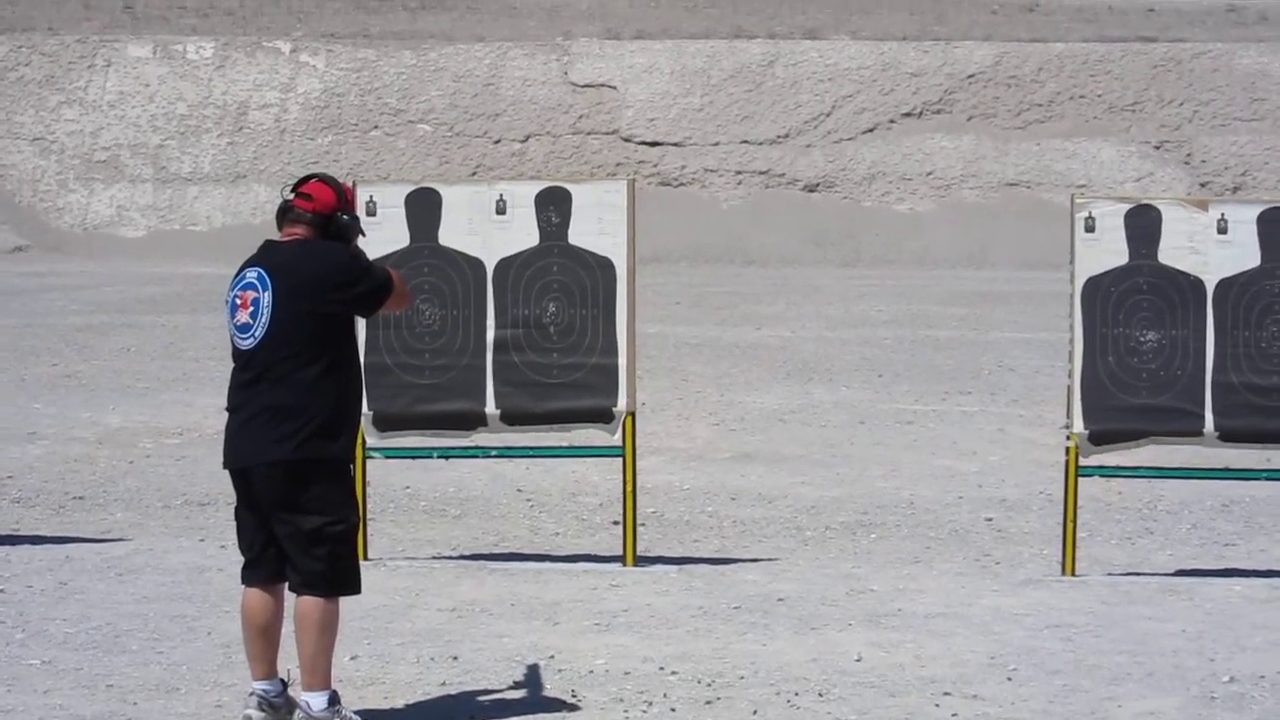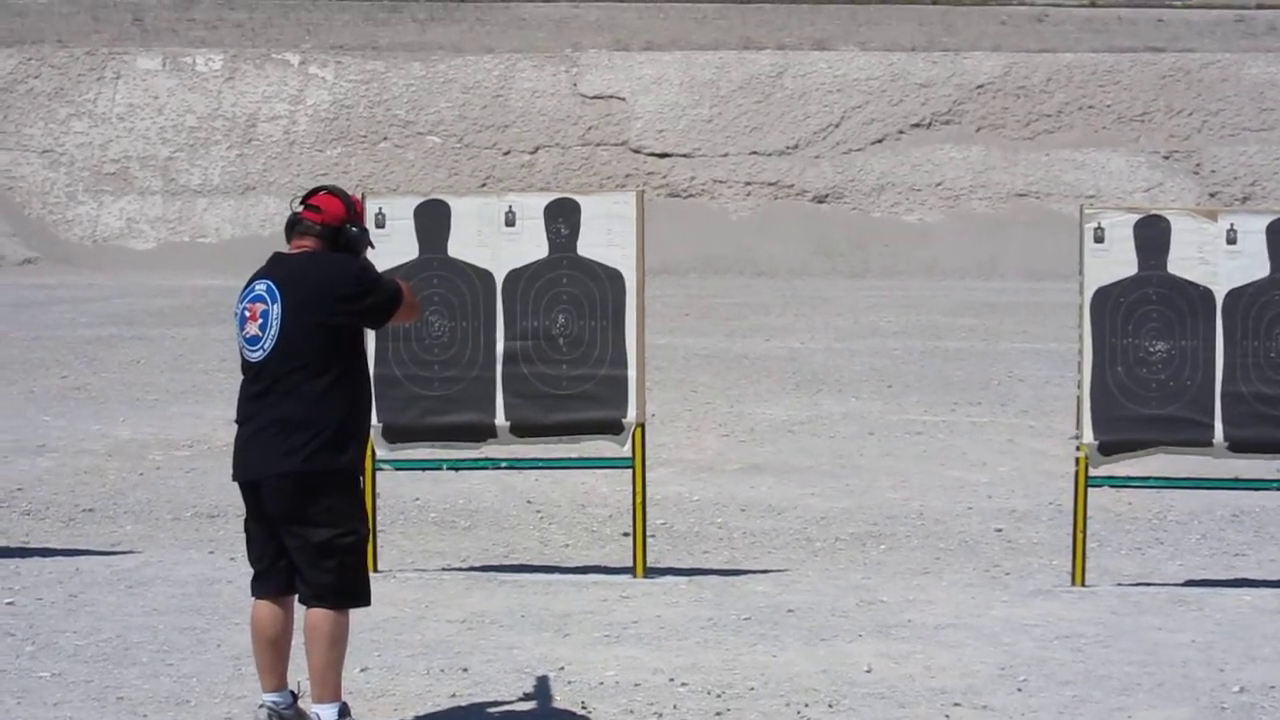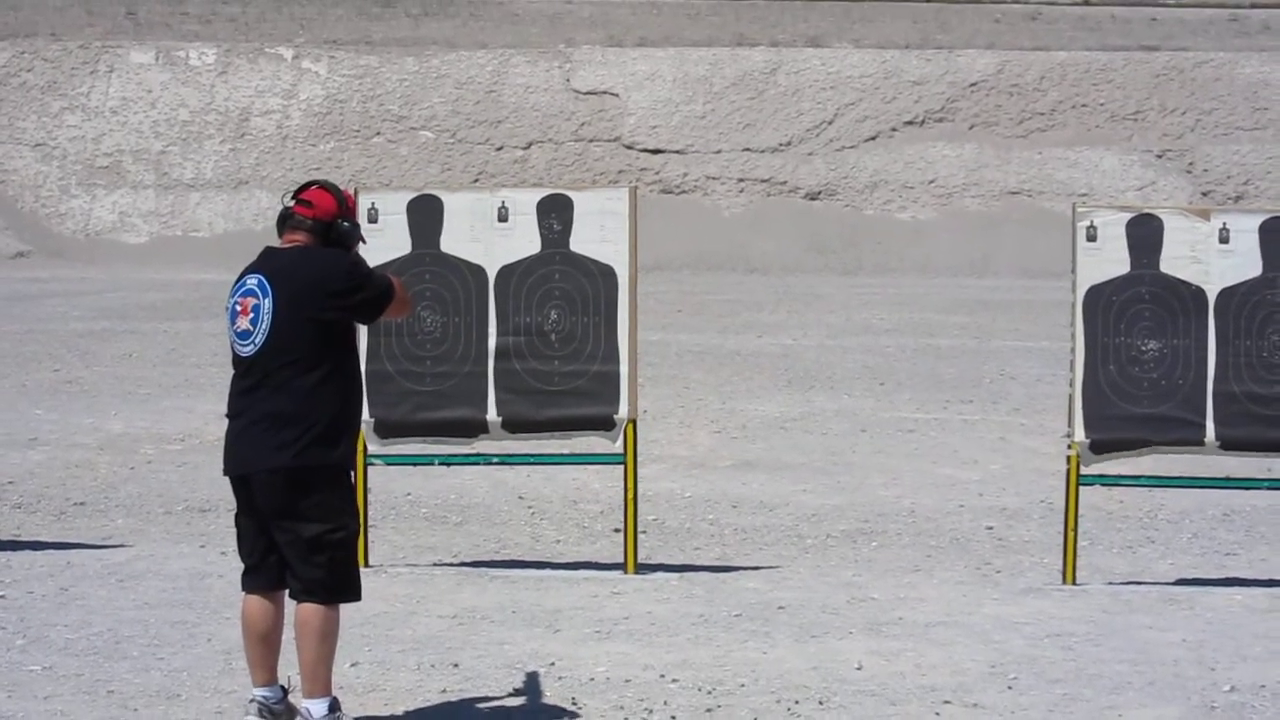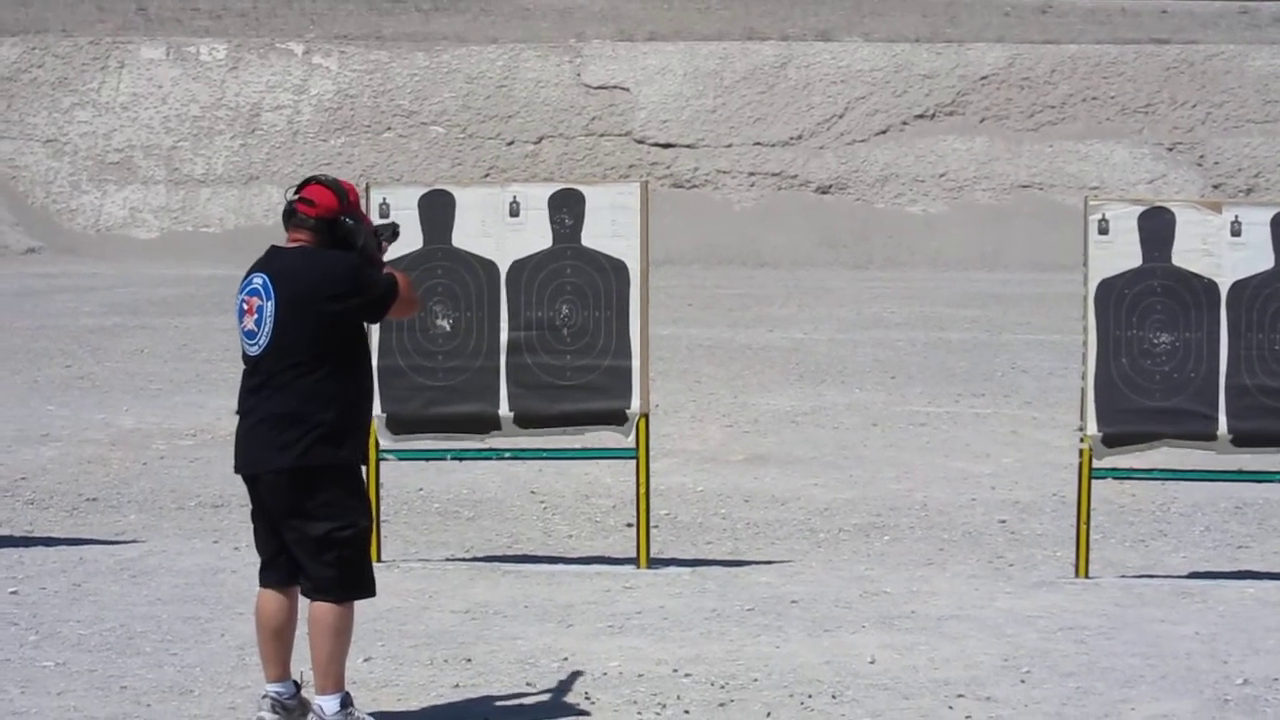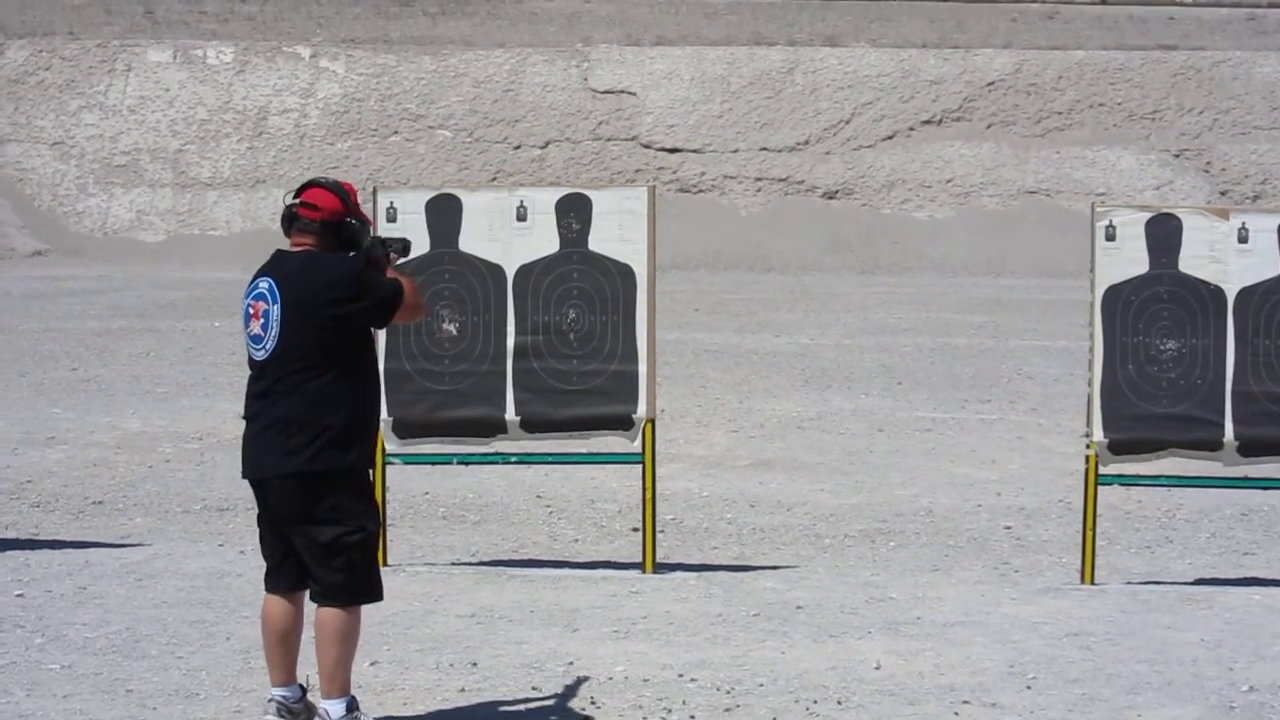
dt=0.3s
person 1, frame 1
left shoulder: (249, 269)
right shoulder: (329, 262)
right elbow: (397, 296)
right wrist: (358, 261)
left hip: (247, 449)
right hip: (304, 452)
left knee: (262, 574)
right knee: (319, 578)
person 1, frame 2
left shoulder: (259, 282)
right shoulder: (337, 276)
right elbow: (407, 308)
right wrist: (367, 272)
left hip: (257, 461)
right hip: (313, 464)
left knee: (272, 587)
right knee: (328, 591)
person 1, frame 3
left shoulder: (250, 275)
right shoulder: (329, 270)
right elbow: (399, 303)
right wrist: (359, 266)
left hip: (248, 454)
right hip: (304, 458)
left knee: (262, 581)
right knee: (319, 585)
person 1, frame 4
left shoulder: (261, 272)
right shoulder: (333, 270)
right elbow: (406, 302)
left wrist: (363, 264)
right wrist: (375, 261)
left hip: (261, 451)
right hip: (314, 456)
left knee: (278, 576)
right knee: (333, 583)
person 1, frame 5
left shoulder: (265, 277)
right shoulder: (337, 275)
right elbow: (411, 306)
left wrist: (368, 270)
right wrist: (382, 267)
left hip: (268, 458)
right hip: (322, 461)
left knee: (284, 581)
right knee: (340, 587)
